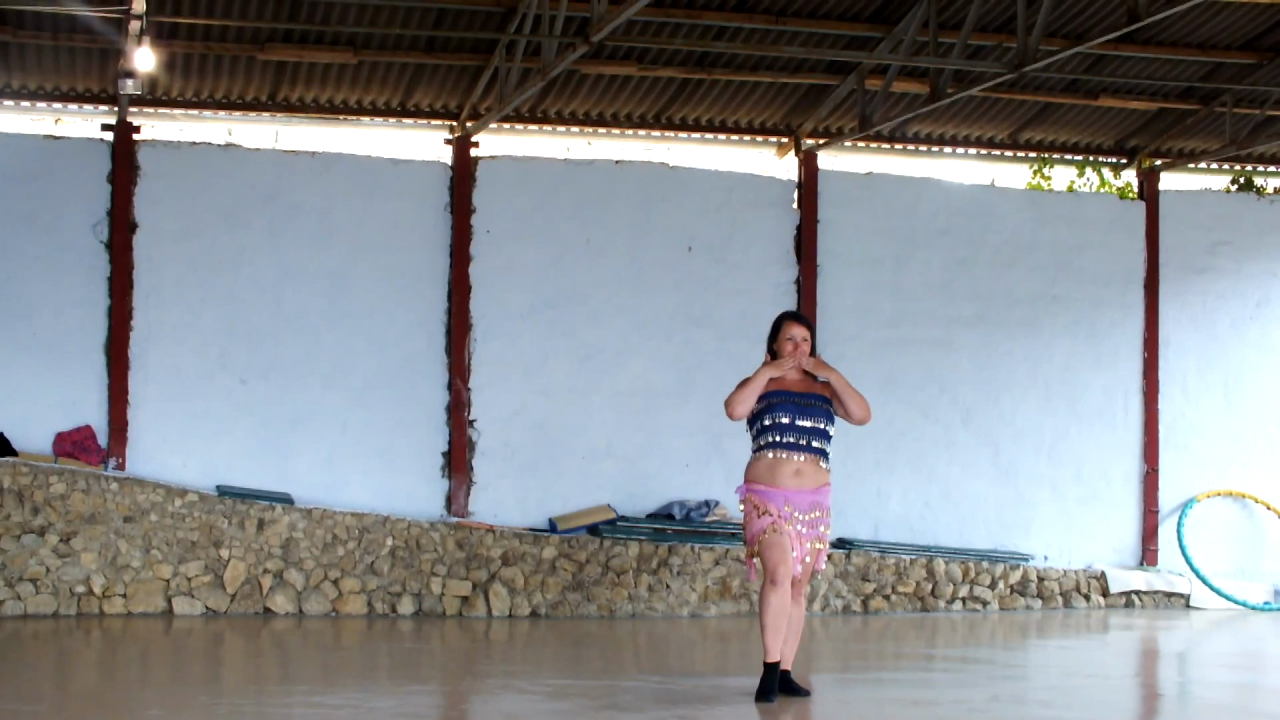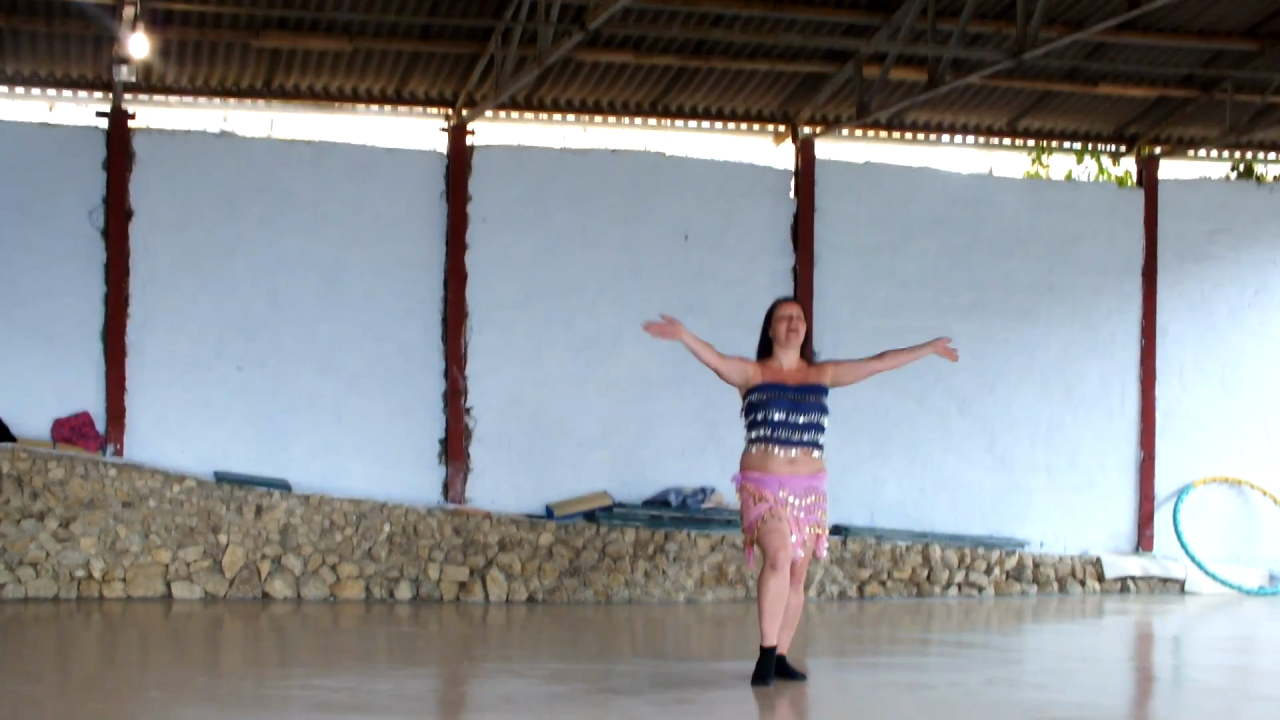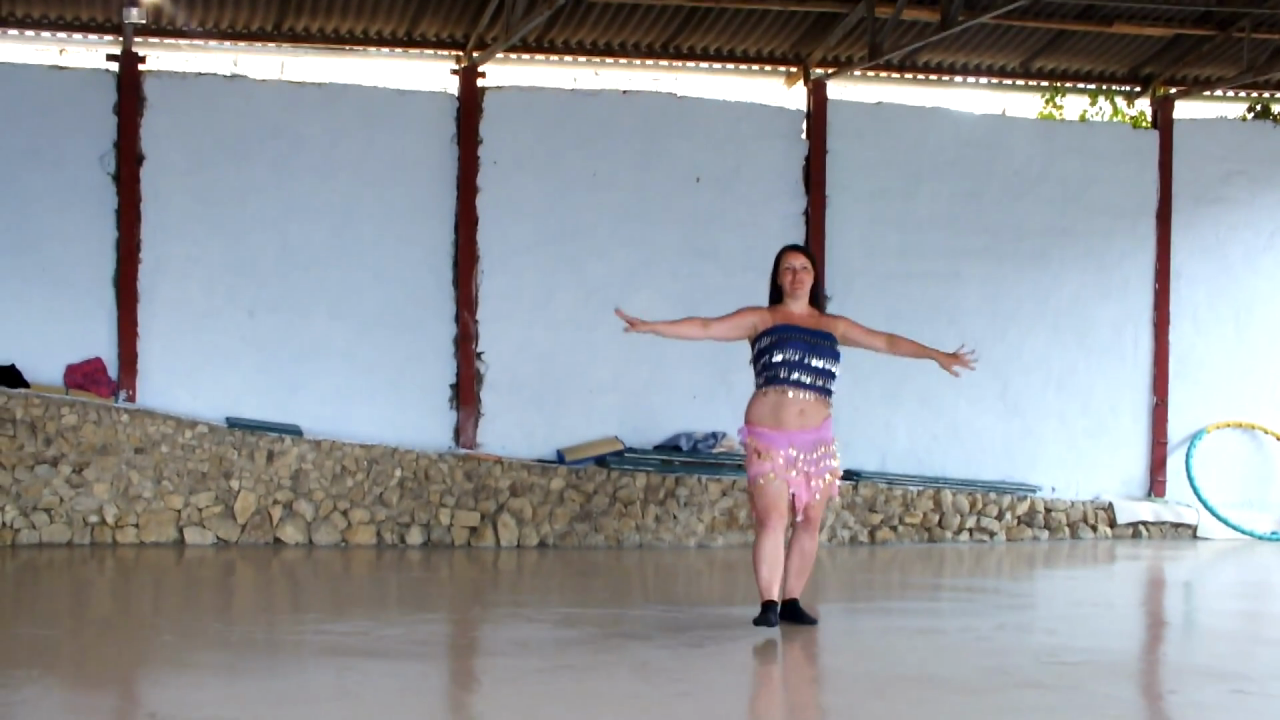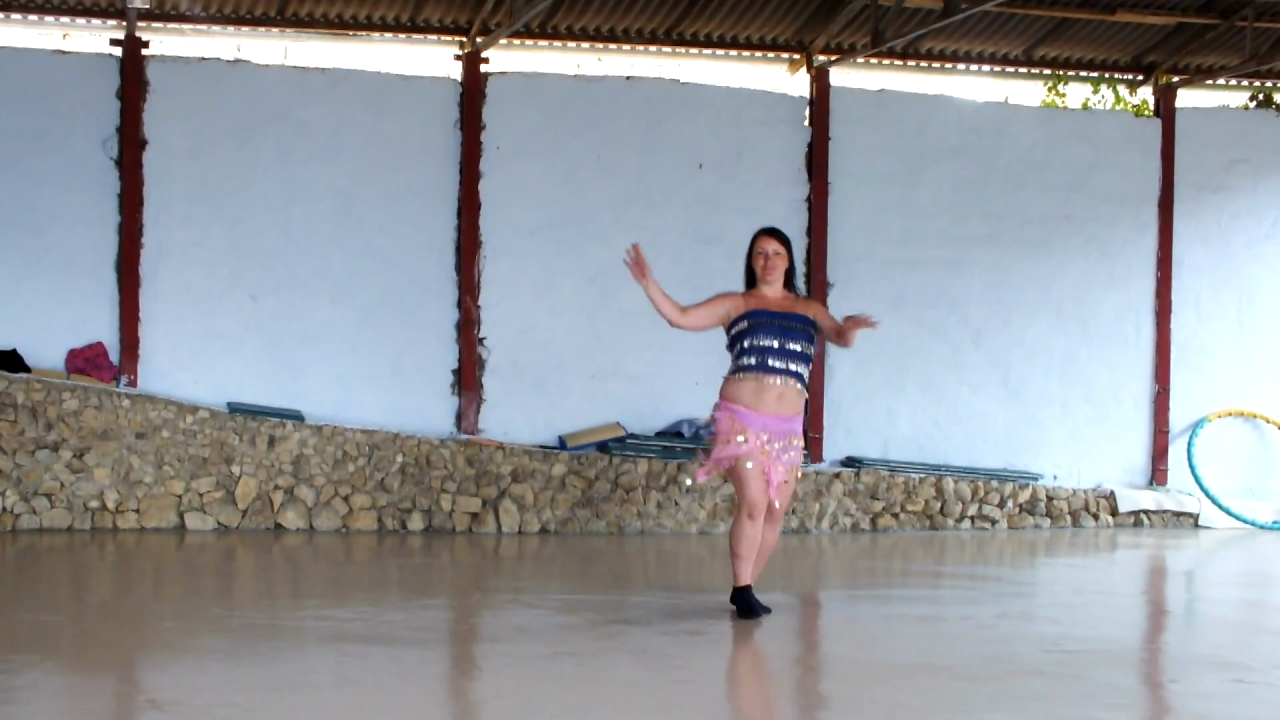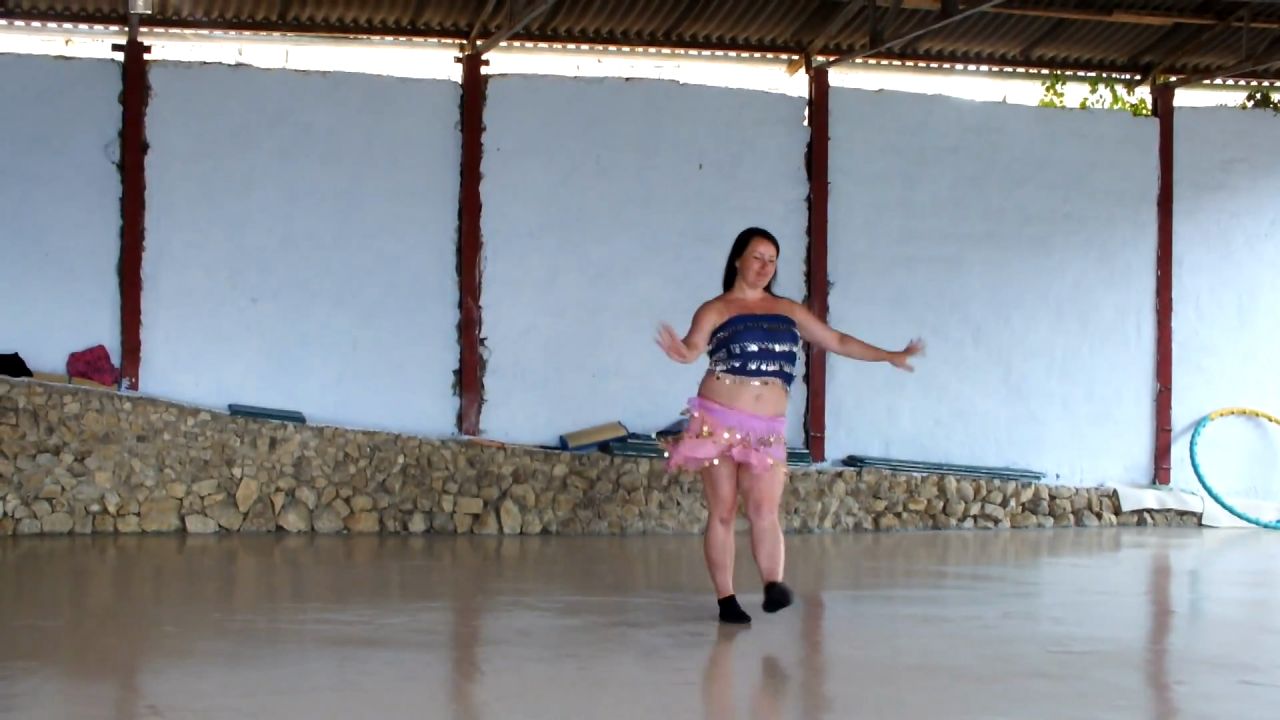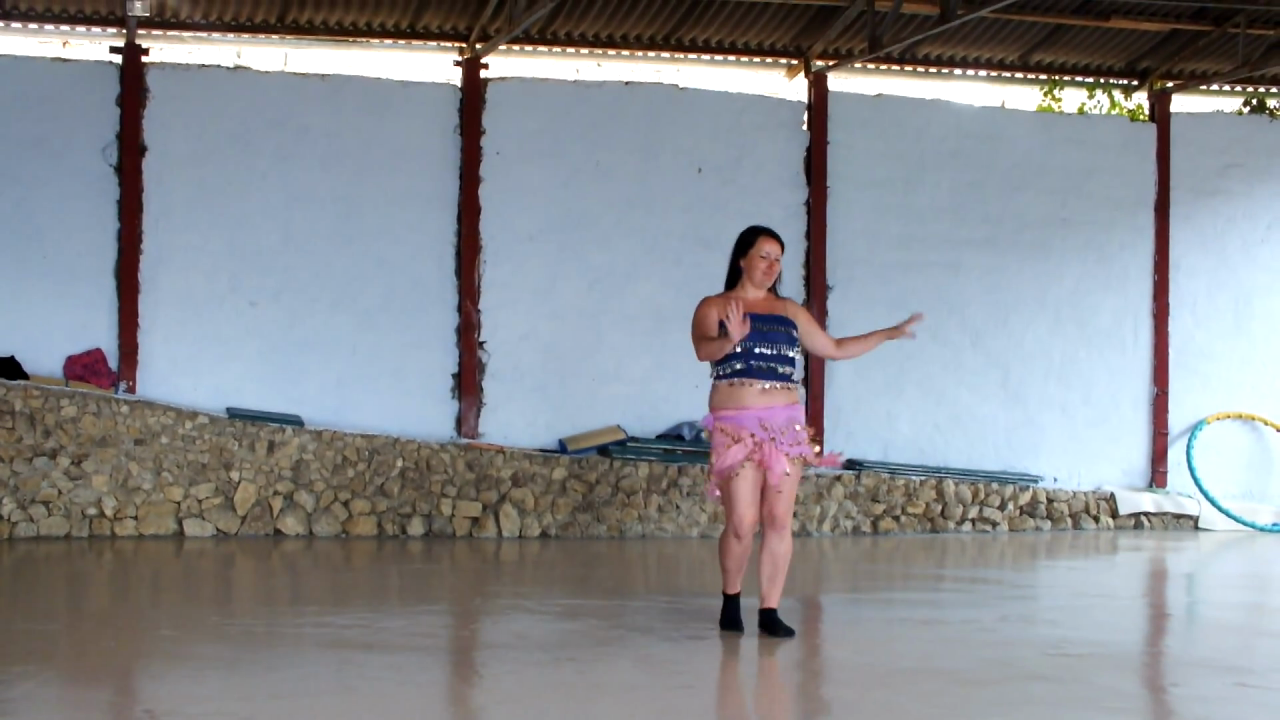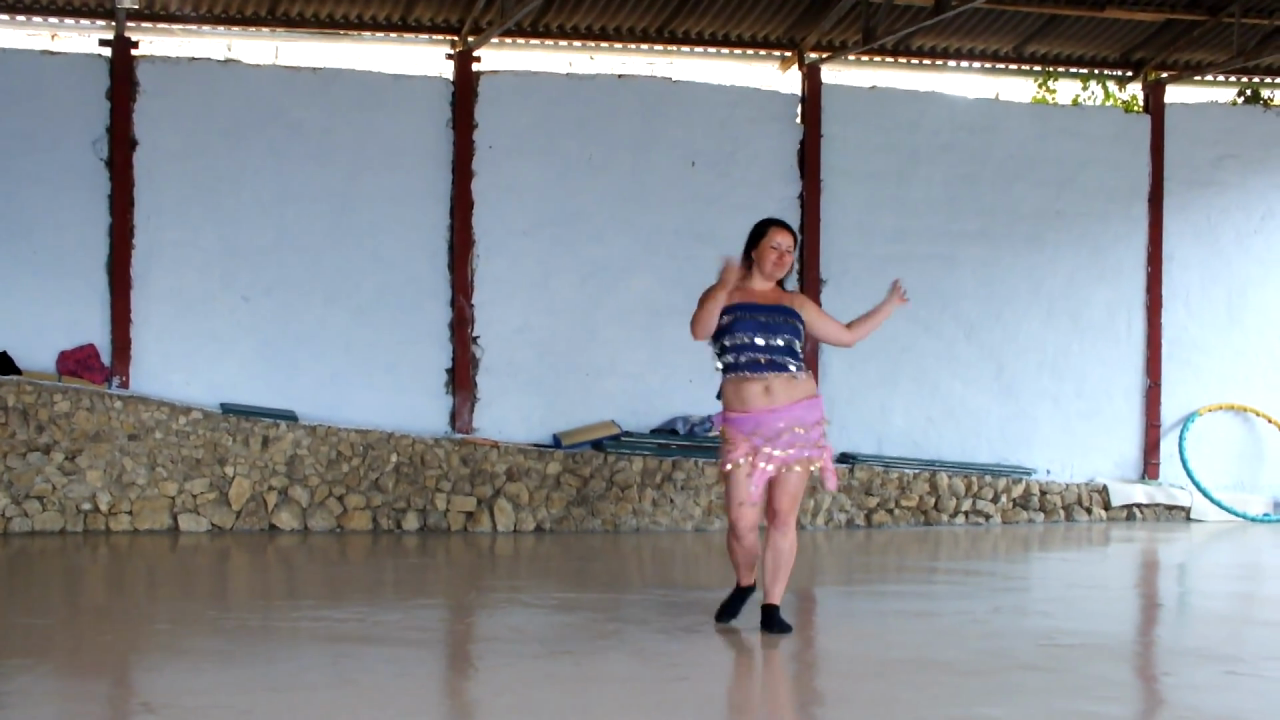
dt=0.5s
person 1, frame 1
left shoulder: (824, 389)
right shoulder: (758, 385)
left elbow: (863, 415)
right elbow: (734, 410)
left wrist: (832, 374)
right wrist: (766, 371)
left hip: (812, 499)
right hip: (767, 497)
left knee: (798, 589)
right knee: (778, 575)
left ankle: (784, 672)
right ankle: (770, 670)
person 1, frame 2
left shoulder: (823, 373)
right shoulder: (752, 373)
left elbow: (879, 362)
right elbow: (714, 360)
left wrist: (928, 348)
right wrist: (682, 335)
left hip: (808, 486)
right hip: (763, 484)
left knee: (797, 575)
right knee: (778, 562)
left ankle: (781, 657)
right ankle: (767, 655)
person 1, frame 3
left shoulder: (833, 325)
right shoulder: (759, 320)
left elbow: (886, 342)
right elbow: (704, 328)
left wrist: (940, 356)
right wrist: (649, 326)
left hip: (815, 439)
right hip: (768, 438)
left knee: (809, 524)
right knee: (771, 520)
left ankle: (790, 602)
right ankle: (768, 605)
person 1, frame 4
left shoulder: (808, 310)
right shoulder: (739, 304)
left elbow: (837, 337)
right elbow: (679, 316)
left wrist: (850, 328)
right wrist: (647, 283)
left hip: (786, 424)
right hip: (740, 417)
left knee: (776, 512)
right knee: (753, 507)
left ankle: (744, 587)
right ankle: (743, 593)
person 1, frame 5
left shoulder: (788, 310)
right shoulder: (715, 310)
left elbow: (837, 341)
right elbow: (692, 348)
left wrist: (889, 356)
right wrist: (677, 350)
left hip: (767, 429)
right hip: (718, 419)
left knee: (765, 510)
right knee: (722, 513)
left ankle: (774, 587)
right ankle: (726, 600)
person 1, frame 6
left shoulder: (789, 311)
right shoulder: (713, 307)
left elbow: (835, 349)
right elbow: (703, 350)
left wrist: (889, 332)
right wrist: (729, 337)
left hip: (783, 424)
right hip: (734, 427)
left knee: (779, 521)
right knee: (741, 524)
left ankle: (770, 611)
right ankle: (731, 600)
person 1, frame 7
left shoulder: (796, 303)
right shoulder: (721, 295)
left elbow: (847, 335)
right elbow: (698, 330)
left wrist: (889, 305)
right wrist: (727, 287)
left hip: (797, 420)
right hip: (745, 426)
left knee: (783, 517)
right knee: (742, 523)
left ankle: (771, 608)
right ankle: (744, 585)
